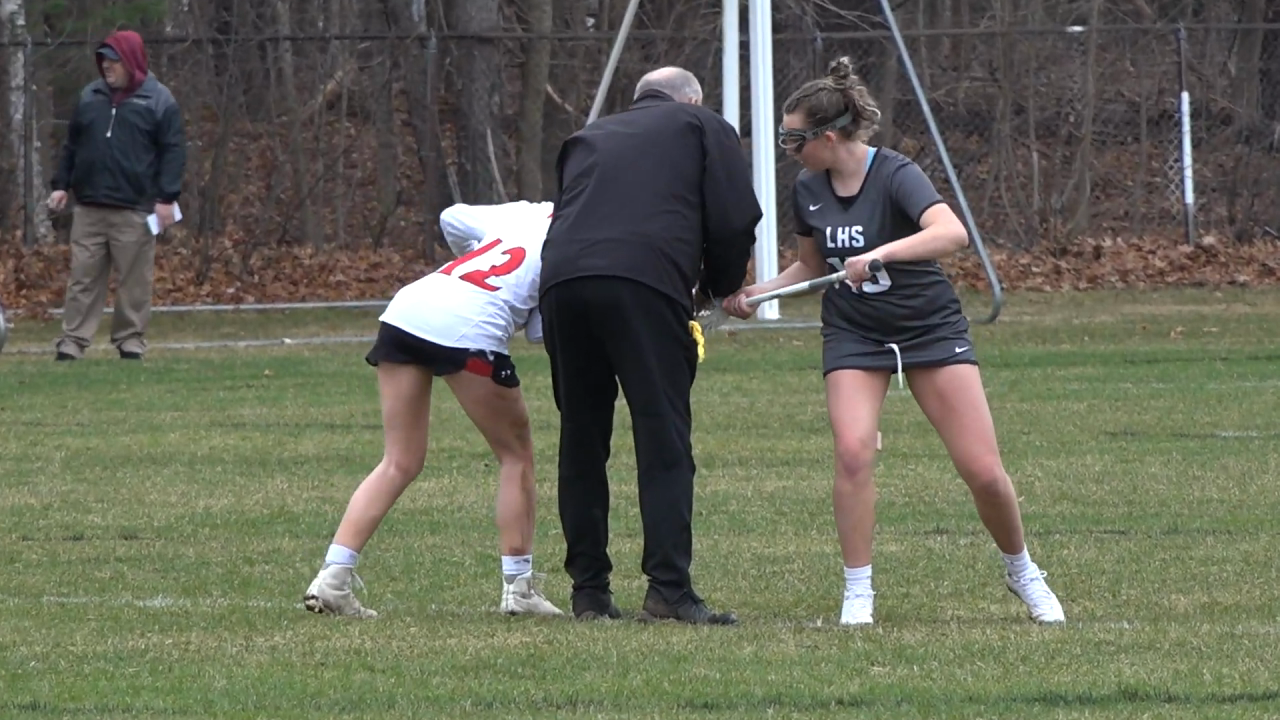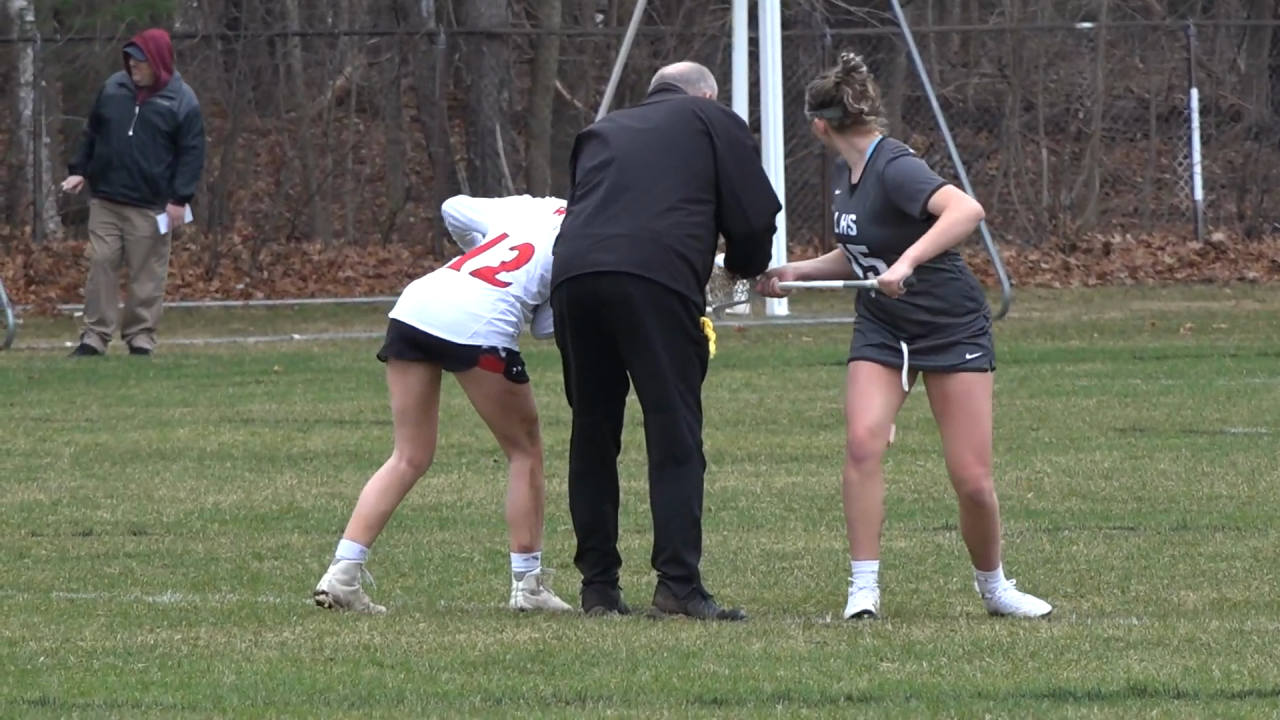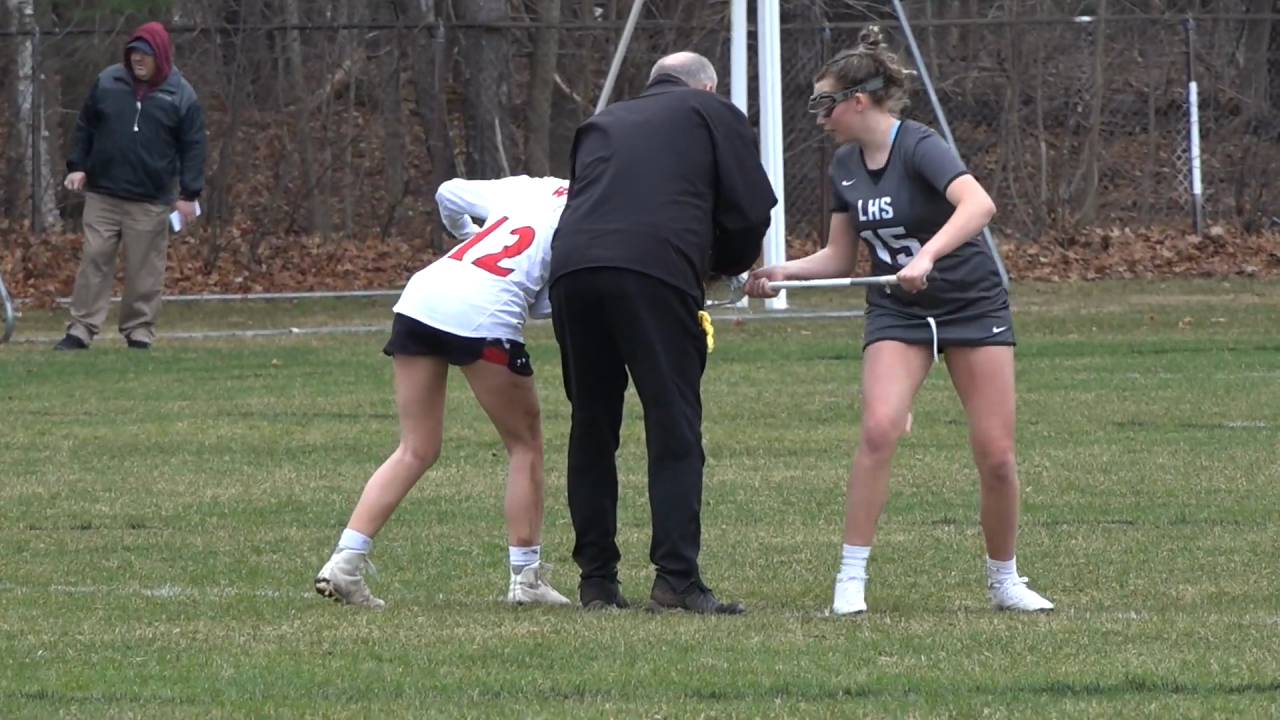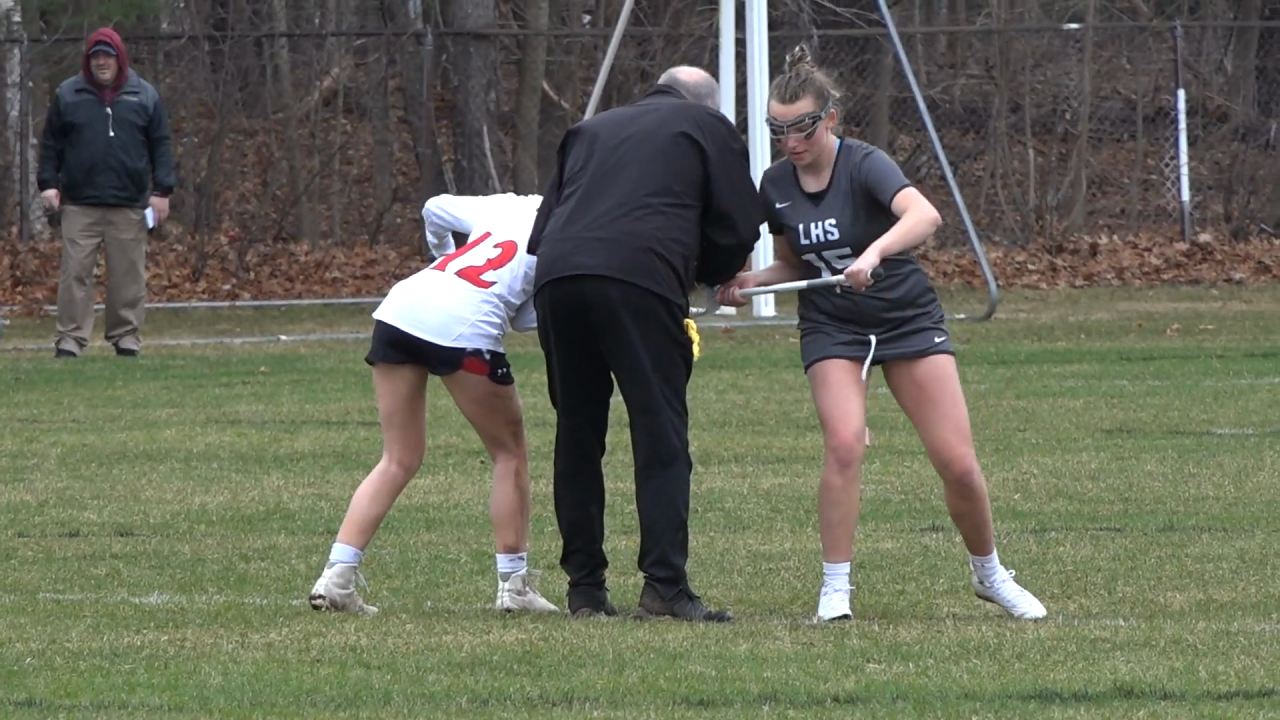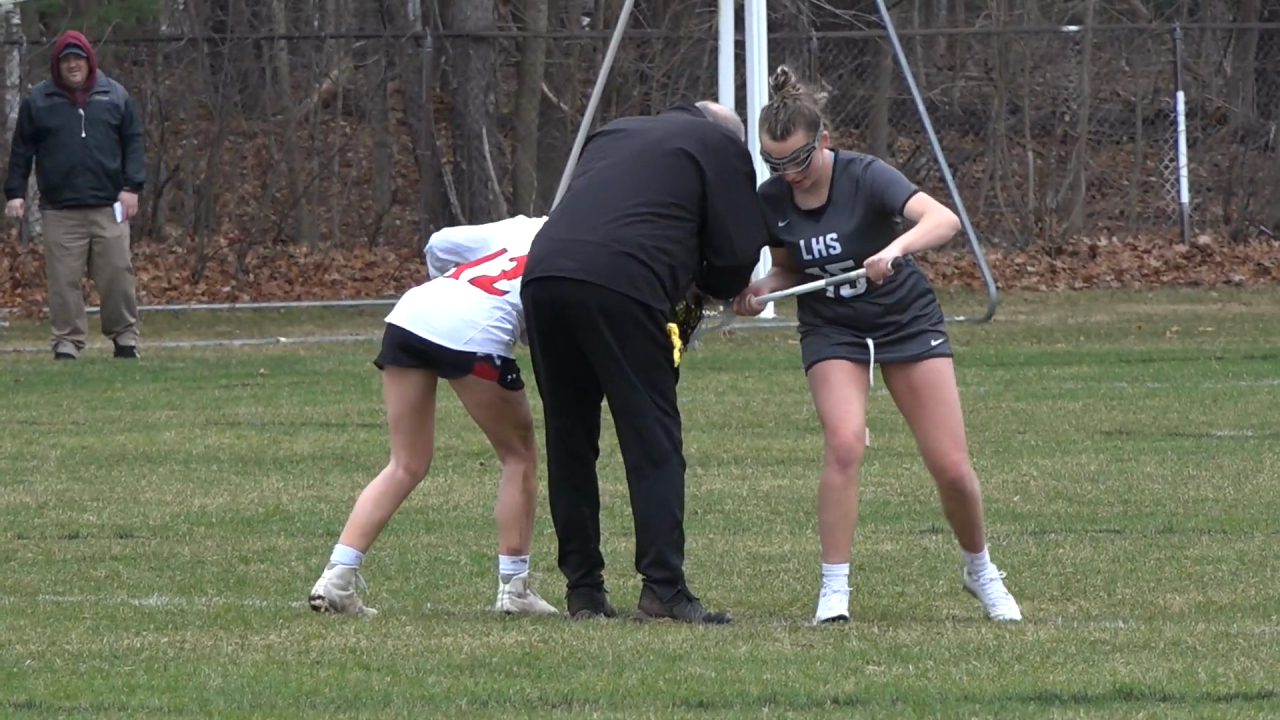
dt=0.5s
person 1, frame 1
left shoulder: (896, 174)
right shoulder: (807, 189)
left elbow: (953, 233)
right elbow: (811, 267)
left wrist: (878, 254)
right wrist: (760, 290)
left hip: (931, 328)
right hip: (853, 334)
left knee: (984, 471)
right knee: (853, 454)
left ankle: (1022, 572)
right ankle: (858, 591)
person 1, frame 2
left shoulder: (895, 167)
right shoulder: (845, 176)
left elbow: (968, 211)
left wrist: (906, 262)
right wrist: (793, 270)
left hip: (952, 328)
right hip: (881, 328)
left knee: (972, 478)
right knee: (862, 443)
left ankle: (993, 585)
right ankle: (864, 586)
person 1, frame 3
left shoulder: (920, 145)
right shoulder: (845, 166)
left elbow: (979, 204)
right elbow: (839, 258)
left wrist: (927, 256)
right wrist: (781, 271)
left hip: (971, 305)
right hip: (896, 310)
left knee: (996, 453)
right knee: (879, 428)
left ankle: (1004, 581)
right ankle: (851, 574)
person 1, frame 4
left shoulder: (864, 164)
right shoulder: (774, 184)
left elbow: (925, 215)
left wrist: (872, 254)
right wrist: (752, 279)
left hip: (909, 319)
right hip: (832, 327)
left knee: (958, 463)
right knee: (844, 445)
left ankle: (991, 575)
right ankle: (835, 587)
person 1, frame 5
left shoulder: (866, 174)
right shoulder: (771, 200)
left elbow: (945, 220)
left wrist: (895, 248)
right wrist: (761, 288)
left hip: (908, 322)
right hip: (832, 330)
left knee: (951, 467)
right knee: (845, 445)
left ankle: (981, 570)
right ankle: (834, 589)
person 2, frame 1
left shoulder: (589, 136)
right shoulder: (704, 127)
right elbow: (733, 224)
right wrist: (719, 289)
left hip: (563, 281)
right hip: (645, 285)
left knee: (582, 438)
right knee: (663, 440)
left ankle: (589, 590)
right ankle: (668, 591)
person 2, frame 2
left shoulder: (601, 130)
right shoulder: (714, 121)
right elbow: (754, 218)
right wrist: (747, 269)
left hip: (573, 275)
right hip: (655, 279)
left knee: (592, 434)
right knee: (674, 435)
left ankle: (598, 586)
right ankle: (678, 585)
person 2, frame 3
left shoulder: (602, 123)
right shoulder: (714, 114)
right elbow: (749, 213)
right wrist: (724, 267)
left hip: (572, 270)
right hip: (655, 274)
left knee: (592, 428)
right knee: (673, 430)
left ankle: (597, 580)
right ankle: (676, 580)
person 2, frame 4
left shoulder: (591, 129)
right shoulder: (709, 126)
left elbow: (542, 227)
right elbow: (737, 232)
right wrist: (701, 276)
left hip: (558, 278)
right hip: (639, 281)
left knee: (577, 436)
right knee: (661, 438)
left ankle: (585, 587)
right ankle: (665, 587)
person 2, frame 5
left shoulder: (614, 133)
right shoulder: (722, 146)
right elbow: (736, 257)
right wrist: (703, 284)
left hip: (544, 275)
right hip: (621, 286)
left knee: (569, 437)
right knee: (651, 439)
left ankle: (583, 589)
right ankle: (663, 589)
person 3, frame 1
left shoulder: (526, 211)
left elbow: (452, 219)
right elbow: (540, 330)
left hip: (408, 307)
right hip: (468, 329)
left knee: (399, 464)
right knee: (516, 455)
left ankle: (332, 579)
right ankle: (518, 587)
person 3, frame 2
left shoulder: (528, 205)
left elbow: (453, 209)
right elbow: (545, 325)
left hip: (417, 305)
right hip: (479, 324)
left knee: (409, 458)
right knee: (525, 452)
left ankle: (342, 574)
right ankle: (528, 584)
person 3, frame 3
left shoulder: (527, 186)
left elbow: (448, 193)
right elbow: (545, 307)
left hip: (421, 297)
right hip: (483, 315)
left knee: (416, 450)
right knee: (526, 446)
left ankle: (345, 561)
right ankle: (526, 578)
person 3, frame 4
left shoulder: (512, 204)
left elbow: (435, 208)
right elbow: (526, 320)
left hip: (400, 306)
right hip: (464, 325)
left knee: (398, 461)
right knee: (510, 453)
left ankle: (337, 577)
right ankle: (513, 585)
person 3, frame 5
left shoulder: (524, 226)
left elbow: (440, 245)
left hip: (411, 312)
right hip: (474, 331)
left knee: (406, 466)
right knee: (519, 456)
left ankle: (337, 577)
right ankle: (514, 587)
person 4, frame 1
left shoulder: (158, 99)
right shoulder: (90, 96)
left elbow: (173, 151)
right elbow: (72, 146)
left wrist: (166, 196)
right wrist: (61, 184)
left hip: (135, 208)
right hip: (89, 207)
left knee: (134, 281)
right knee: (82, 277)
left ankle: (131, 343)
right ankle: (71, 344)
person 4, frame 2
left shoulder: (182, 100)
right shoulder: (113, 88)
left elbow: (192, 153)
right elbow: (91, 133)
left wrist: (180, 198)
right wrist: (78, 169)
left hip: (151, 206)
right hip: (105, 200)
left knee: (146, 276)
right knee: (101, 267)
left ankle: (141, 339)
right ankle: (94, 338)
person 4, frame 3
left shoulder: (181, 94)
right shoulder: (107, 81)
left elbow: (193, 147)
right elbow: (85, 127)
left wrist: (189, 194)
right wrist: (78, 166)
left hip: (151, 201)
right hip: (102, 194)
left knee: (145, 271)
right knee: (94, 261)
left ankle: (139, 333)
right ankle: (80, 331)
person 4, frame 4
left shoulder: (144, 95)
right shoulder: (67, 94)
left elbow: (161, 145)
right elbow: (51, 144)
left wrist: (162, 189)
right wrist: (48, 182)
left hip: (129, 205)
right hip: (79, 205)
left knee: (128, 277)
right knee: (76, 274)
left ankle: (126, 340)
right ankle: (69, 342)
person 4, frame 5
left shoulder: (115, 95)
right shoulder: (38, 100)
left elbow: (133, 141)
right elbow: (21, 149)
left wrist: (132, 186)
right wrist: (16, 191)
left hip: (109, 205)
right hip: (59, 209)
left knee: (118, 273)
right knee: (64, 280)
left ankle: (124, 338)
right ankle: (67, 344)
